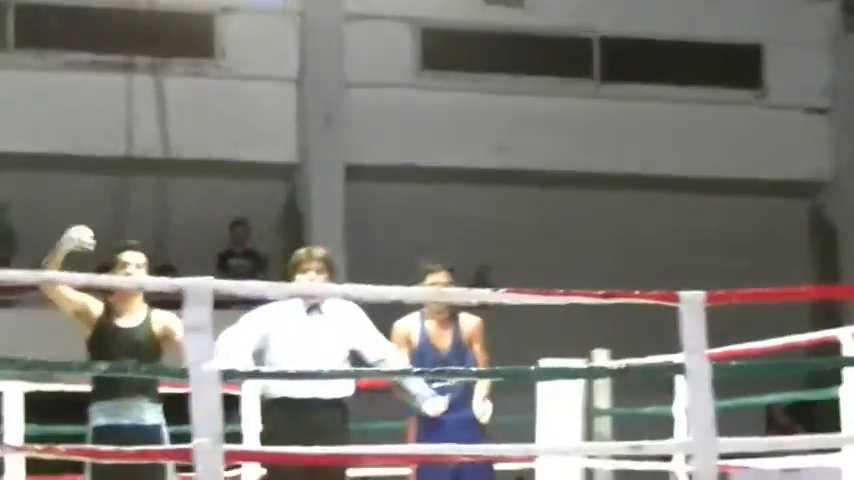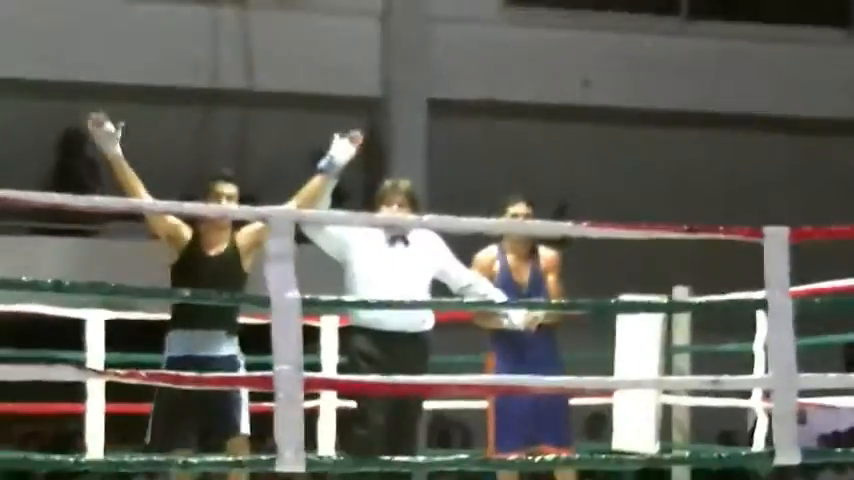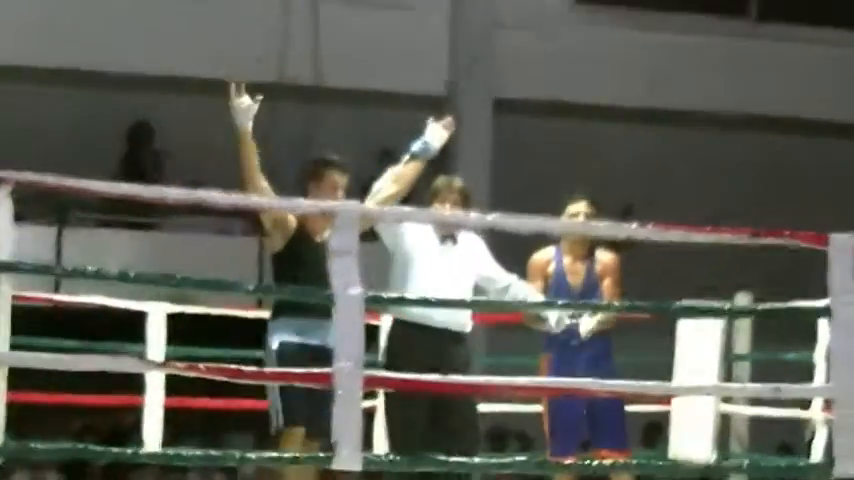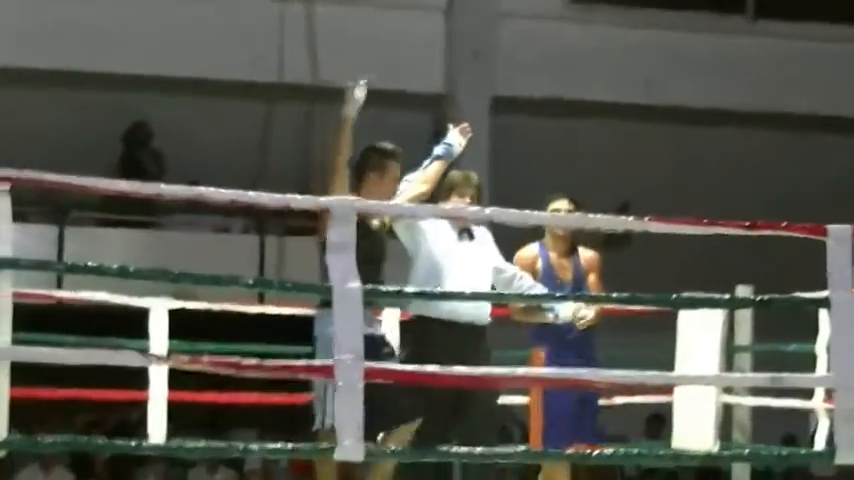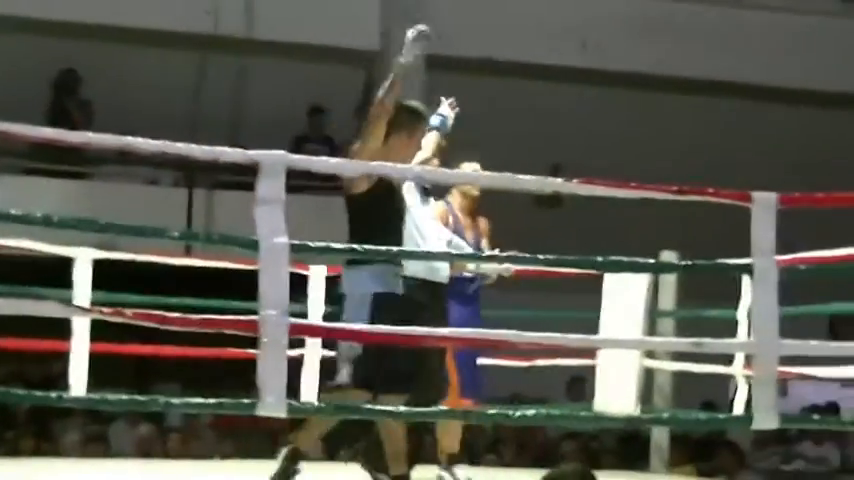
dt=0.5s
person 1, frame 1
left shoulder: (161, 320)
right shoulder: (94, 311)
right elbow: (48, 284)
right wrist: (63, 247)
left hip: (148, 423)
right hip: (105, 424)
person 1, frame 2
left shoulder: (244, 243)
right shoulder: (181, 238)
left elbow: (293, 208)
right elbow: (143, 200)
right wrist: (114, 153)
left hip: (224, 353)
right hip: (181, 353)
left knee: (236, 443)
right knee: (174, 449)
person 1, frame 3
right shoulder: (283, 226)
left elbow: (390, 190)
right elbow: (255, 183)
left wrist: (424, 150)
right wrist: (243, 130)
left hip: (326, 339)
right hip: (287, 338)
left knee: (314, 439)
right knee: (293, 429)
person 1, frame 4
left shoulder: (379, 221)
left elbow: (418, 188)
right elbow: (337, 172)
left wrist: (446, 150)
right wrist: (348, 118)
left hip: (370, 331)
right hip: (338, 327)
left knee: (398, 427)
right knee: (333, 428)
person 1, frame 5
left shoulder: (393, 176)
right shoulder: (364, 166)
left elbow: (423, 155)
right elbow: (377, 120)
right wrist: (401, 67)
left hip: (389, 286)
right hip: (368, 284)
left knee: (391, 390)
right knee: (356, 386)
person 2, frame 1
left shoulder: (348, 314)
right shoulder: (271, 314)
left elbow: (384, 354)
right elbow: (230, 343)
left wrist: (422, 393)
right wrist: (245, 370)
left hip: (331, 416)
right hip: (283, 416)
person 2, frame 2
left shoulder: (429, 242)
right shoulder: (356, 238)
left elbow: (464, 279)
right elbow: (313, 221)
left wrist: (508, 308)
right wrist: (331, 170)
left hip: (413, 346)
right hip: (369, 345)
left knee: (404, 430)
right knee: (369, 427)
person 2, frame 3
left shoulder: (472, 244)
right shoulder: (408, 230)
left elbow: (505, 285)
left wrist: (550, 311)
left hip: (454, 346)
right hip: (411, 342)
left knee: (463, 434)
right knee: (408, 437)
person 2, frame 4
left shoulder: (483, 237)
right shoulder: (424, 228)
left elbow: (510, 278)
left wrist: (559, 307)
left hip: (474, 339)
right hip: (430, 336)
left knee: (480, 430)
right knee: (422, 428)
person 2, frame 5
left shoulder: (424, 192)
right shoulder: (399, 186)
left elbow: (441, 235)
right elbow: (408, 162)
right wrist: (438, 124)
left hip: (432, 296)
right hip: (407, 294)
left knee: (427, 387)
person 3, frame 1
left shoulder: (471, 325)
right shoulder: (406, 327)
left elbow: (482, 370)
left wrist: (481, 398)
left hip: (466, 418)
right hip: (426, 422)
person 3, frame 2
left shoulder: (549, 258)
right shoulder: (487, 259)
right elbow: (477, 313)
left wrist: (541, 315)
left hip: (543, 353)
right hip: (506, 355)
left knee: (557, 435)
right knee: (507, 439)
person 3, frame 3
left shoulder: (607, 261)
right shoulder: (543, 260)
left elbow: (613, 311)
left wrist: (596, 321)
left hip: (597, 357)
right hip: (560, 358)
left knee: (613, 439)
right knee: (562, 444)
person 3, frame 4
left shoulder: (589, 258)
right shoulder: (529, 256)
left wrist: (592, 313)
left hip: (582, 350)
right hip: (549, 351)
left knee: (580, 433)
right knee: (554, 434)
person 3, frame 5
left shoulder: (481, 223)
right shoulder: (438, 213)
left elbow: (484, 270)
left hip: (470, 305)
right hip: (444, 307)
left knee: (459, 388)
right knee: (457, 388)
